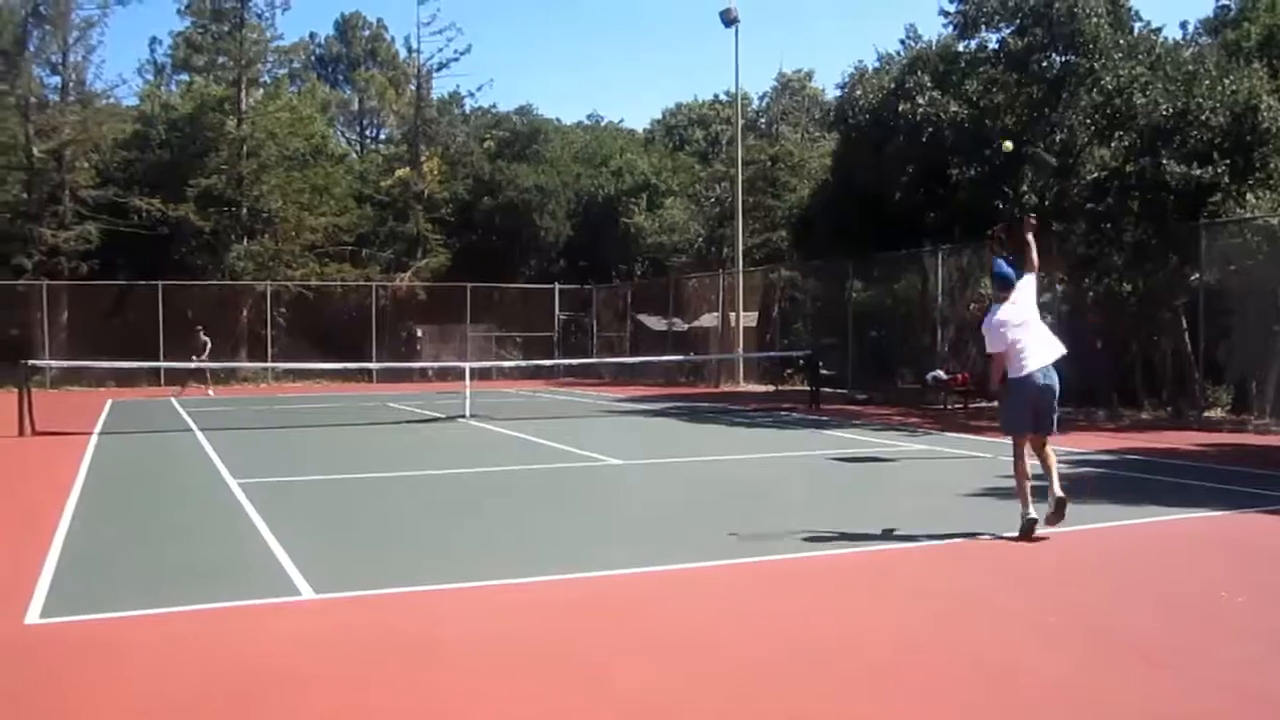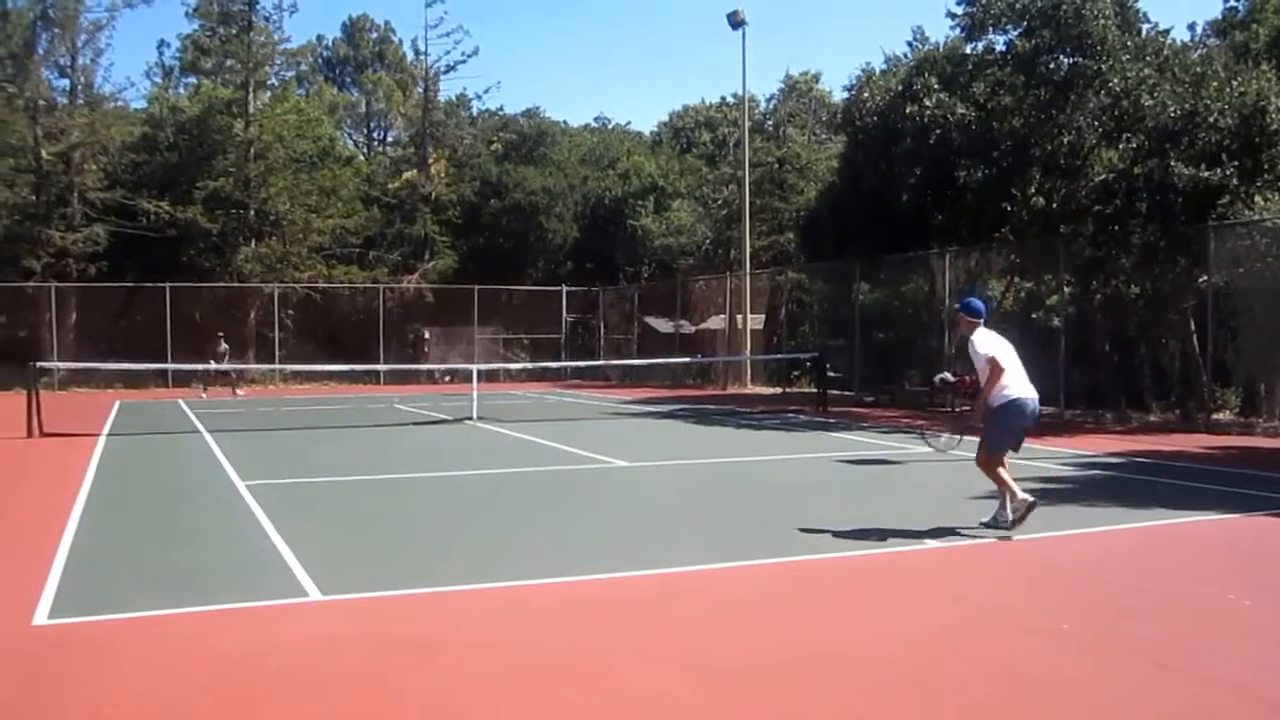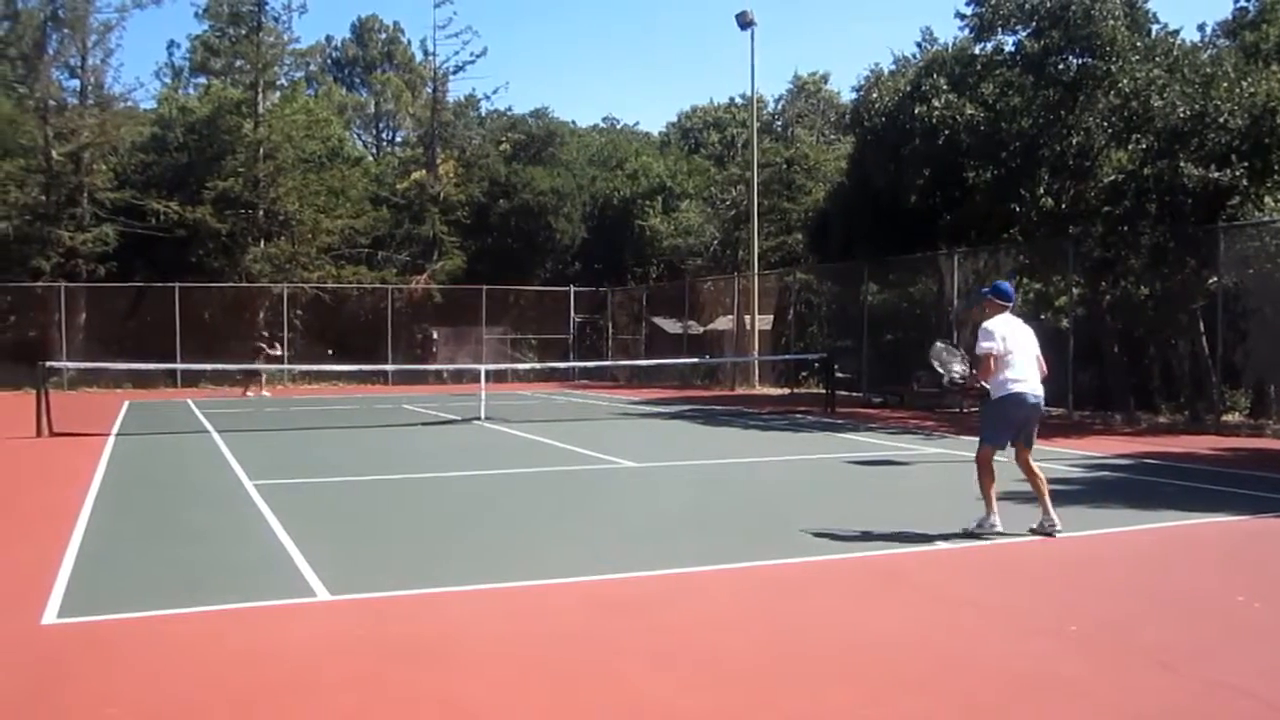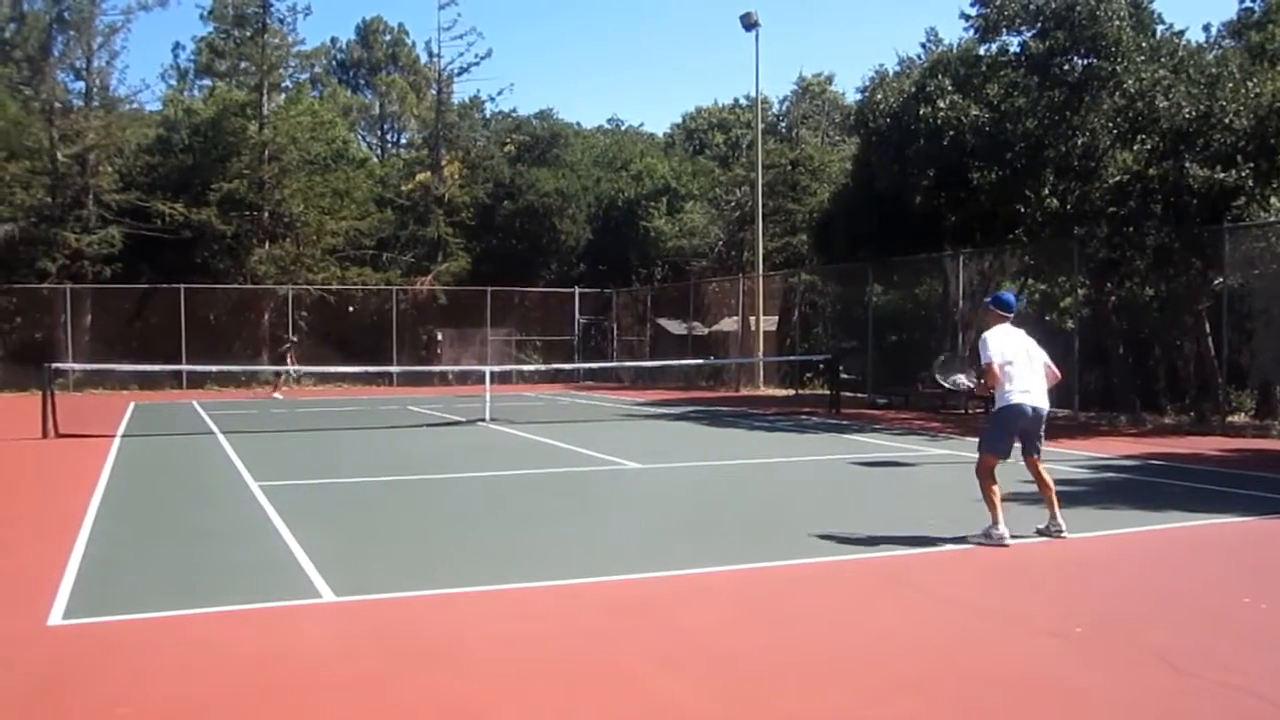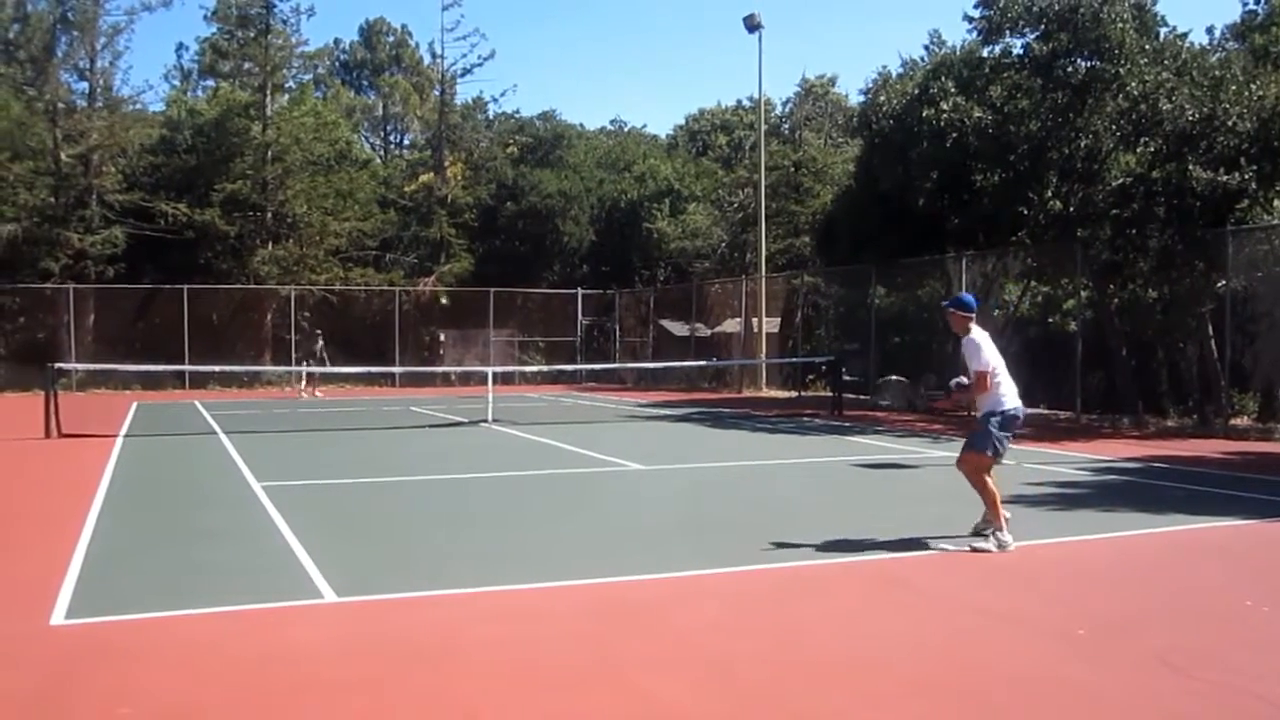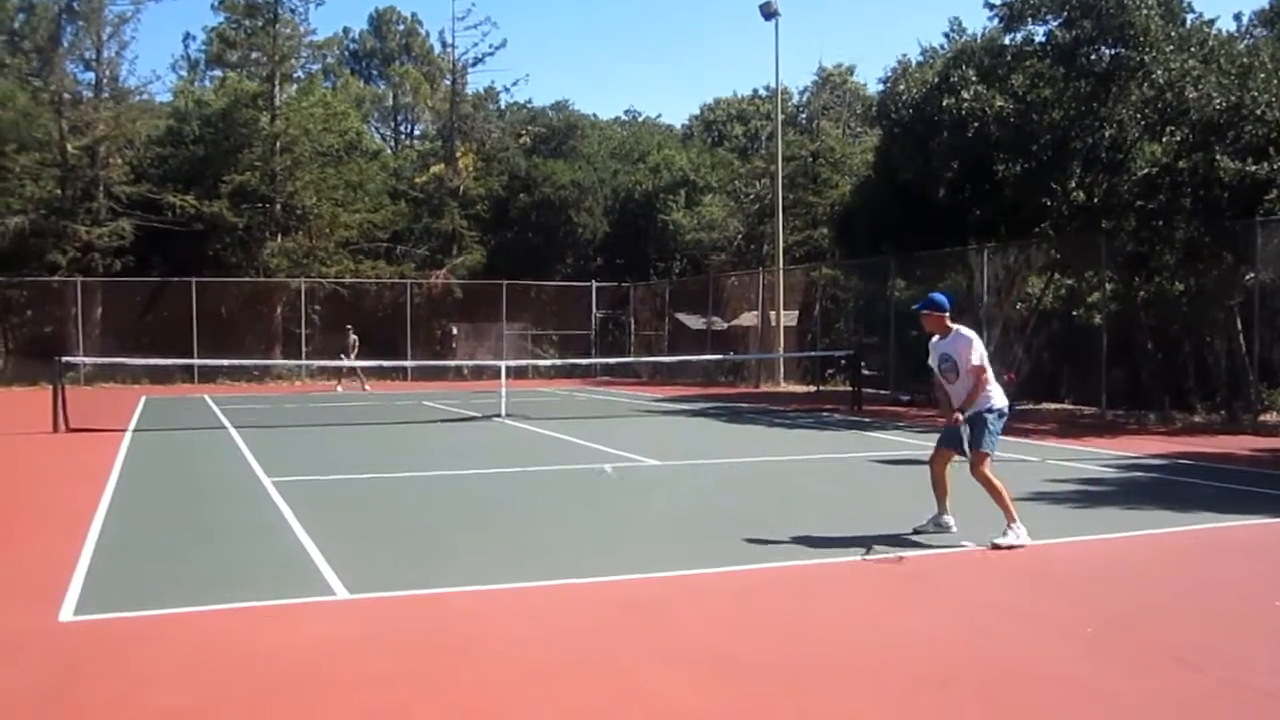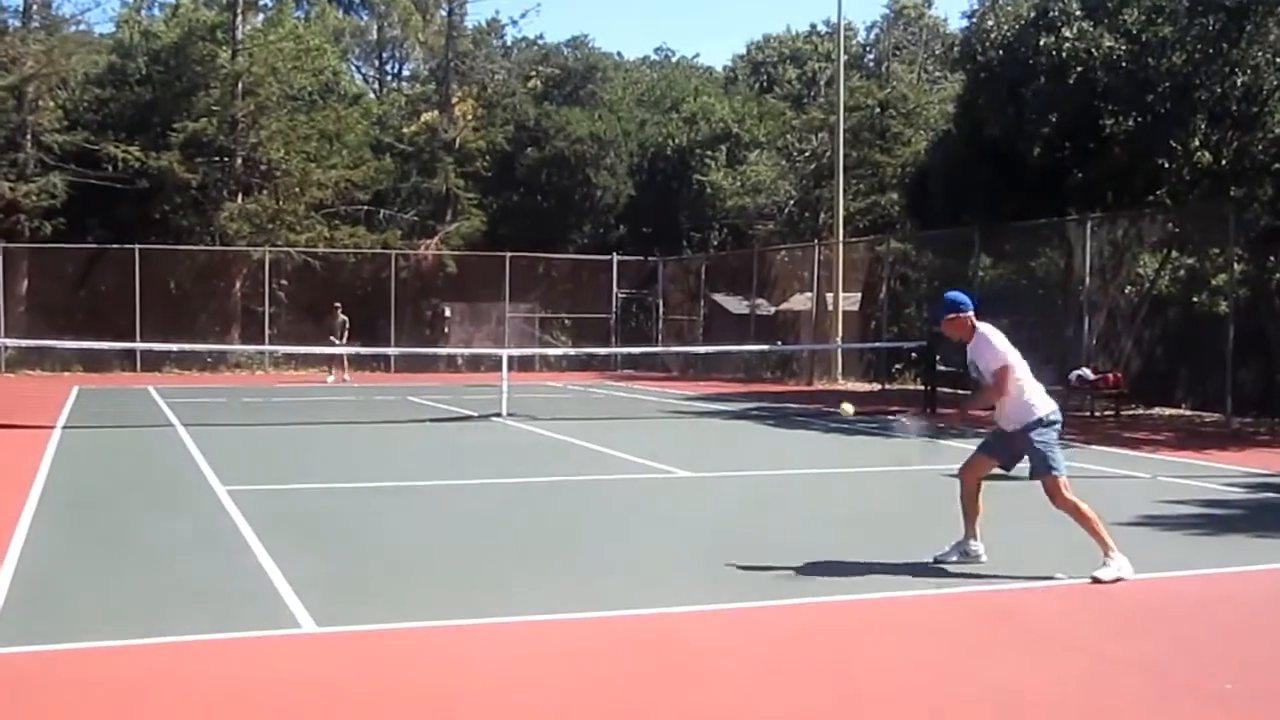
dt=0.5s
person 1, frame 1
left shoulder: (993, 321)
right shoulder: (1024, 295)
left elbow: (999, 363)
right elbow: (1032, 265)
left wrist: (994, 390)
right wrist: (1028, 235)
left hip: (1022, 381)
right hip: (1048, 376)
left knee: (1021, 449)
right knee: (1041, 444)
left ankle: (1028, 512)
right ankle: (1055, 492)
person 1, frame 2
left shoulder: (977, 340)
right shoulder: (994, 337)
left elbow: (999, 368)
left wrist: (981, 399)
right wrist: (985, 399)
left hip: (1012, 403)
right hip: (1030, 401)
left knee: (984, 460)
right knee: (996, 457)
left ankle: (1020, 498)
right ankle: (1005, 512)
person 1, frame 3
left shoulder: (990, 326)
right shoulder: (1025, 328)
left elbow: (987, 367)
right elbow: (1042, 369)
left wrist: (976, 377)
left hip: (1009, 397)
right hip: (1035, 396)
left knee: (984, 457)
right knee: (1024, 458)
left ankle: (990, 518)
right ankle: (1049, 518)
person 1, frame 4
left shoulder: (990, 337)
right shoulder: (1026, 338)
left elbow: (993, 376)
right elbow: (1055, 375)
left wrist: (984, 387)
left hip: (1012, 407)
right hip: (1039, 407)
left knee: (985, 468)
right knee: (1033, 465)
left ankle: (997, 528)
right ankle: (1056, 522)
person 1, frame 5
left shoulder: (974, 341)
right shoulder: (974, 338)
left elbow: (982, 386)
left wrist: (954, 396)
right wrist: (961, 389)
left hip: (1002, 410)
right hip: (995, 410)
left knee: (979, 470)
right knee: (966, 463)
left ankle: (1002, 535)
right ankle: (995, 515)
person 1, frame 6
left shoulder: (966, 337)
right shoulder: (935, 344)
left elbow: (983, 376)
right elbow: (939, 384)
left wrist: (966, 405)
right wrist: (949, 409)
left hip: (989, 409)
right hip: (962, 412)
left knee: (980, 469)
right knee: (937, 461)
left ankle: (1016, 528)
right ankle: (943, 517)
person 1, frame 7
left shoulder: (987, 336)
right shoulder: (974, 346)
left elbow: (1001, 387)
left wrist: (966, 407)
right wrist: (974, 403)
left hip: (1038, 420)
right hip: (1010, 424)
left knee: (1059, 495)
right knee: (968, 473)
left ankle: (1114, 557)
right ankle: (970, 544)
